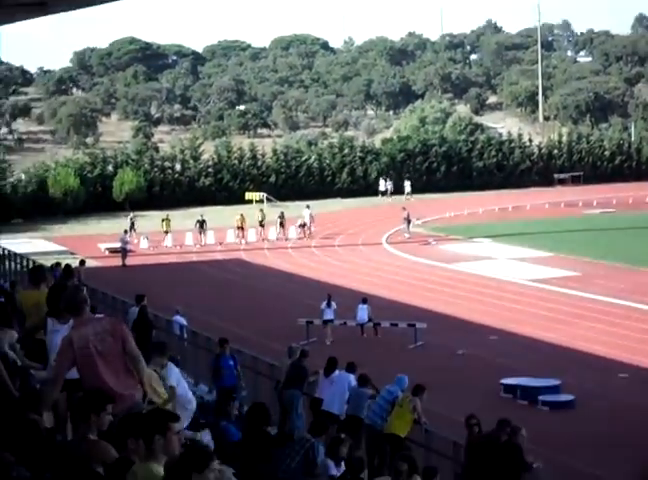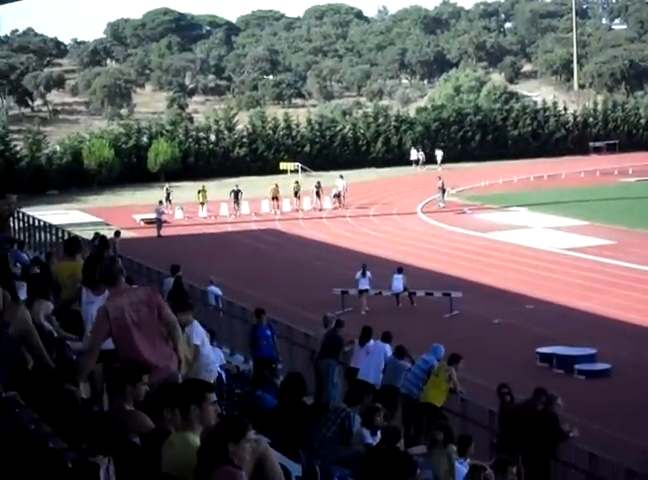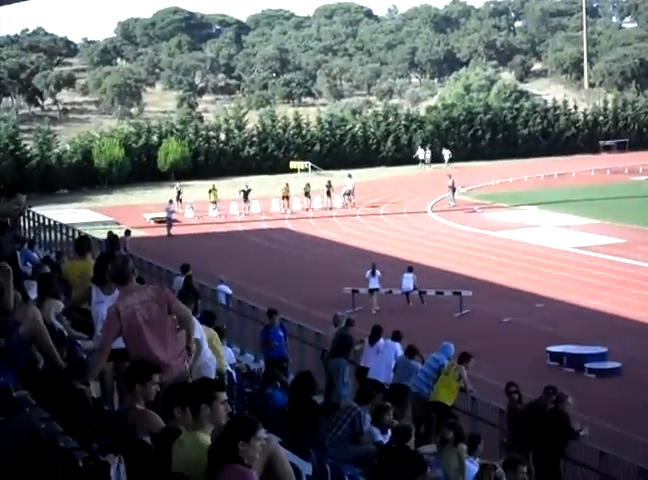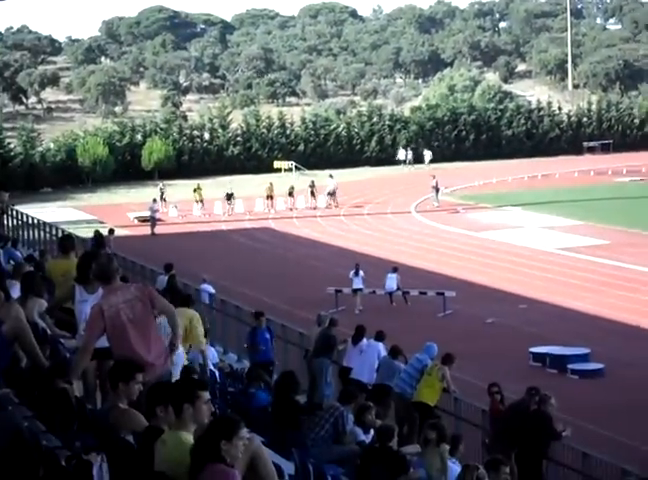
dt=0.2s
person 1, frame 1
left shoulder: (71, 340)
right shoulder: (113, 324)
left elbow: (57, 380)
right elbow: (136, 357)
left wrist: (44, 410)
right wrist: (145, 387)
left hip: (104, 407)
right hip: (132, 399)
person 1, frame 2
left shoulder: (107, 310)
right shoulder: (148, 294)
left elbow: (92, 351)
right elbow: (172, 324)
left wrist: (80, 381)
right wrist: (178, 353)
right hip: (167, 369)
person 1, frame 3
left shoulder: (117, 309)
right shoulder: (159, 292)
left elbow: (103, 350)
right elbow: (187, 316)
left wrist: (89, 380)
right wrist: (189, 342)
right hip: (178, 368)
person 1, frame 4
left shoulder: (101, 308)
right shoulder: (142, 290)
left elbow: (86, 349)
right elbow: (171, 313)
left wrist: (72, 379)
right wrist: (175, 337)
right hip: (161, 366)
